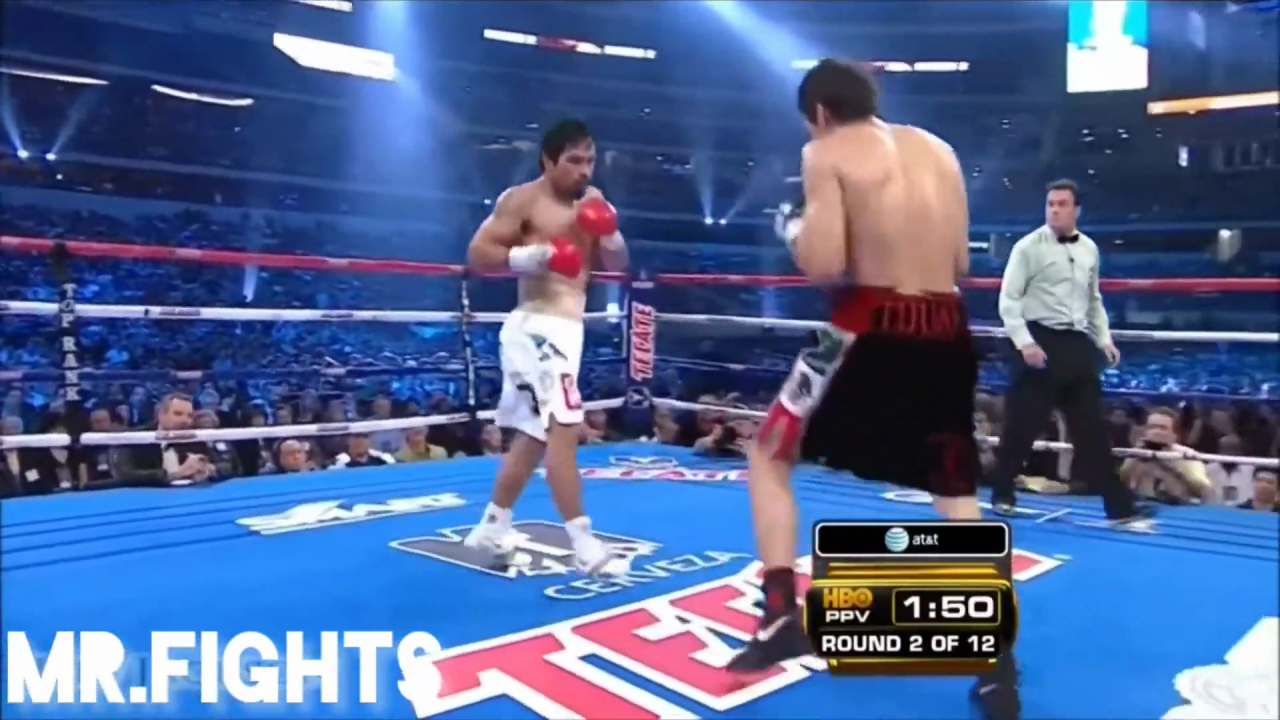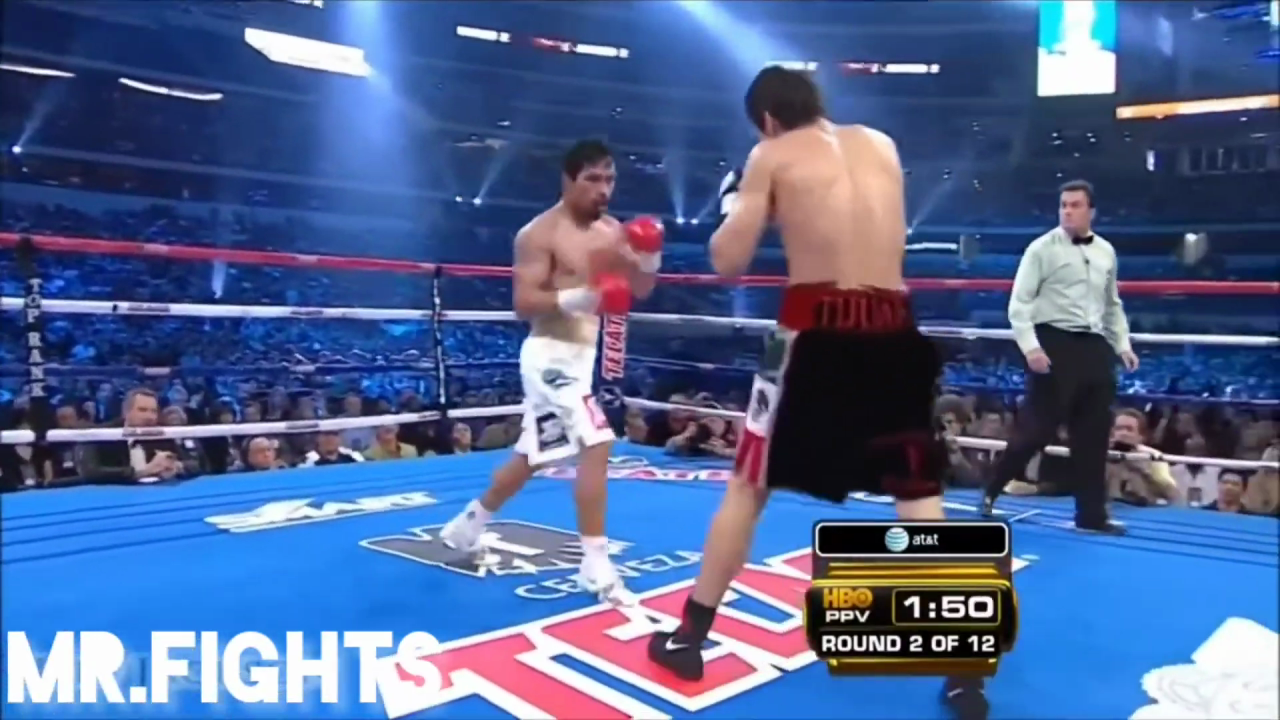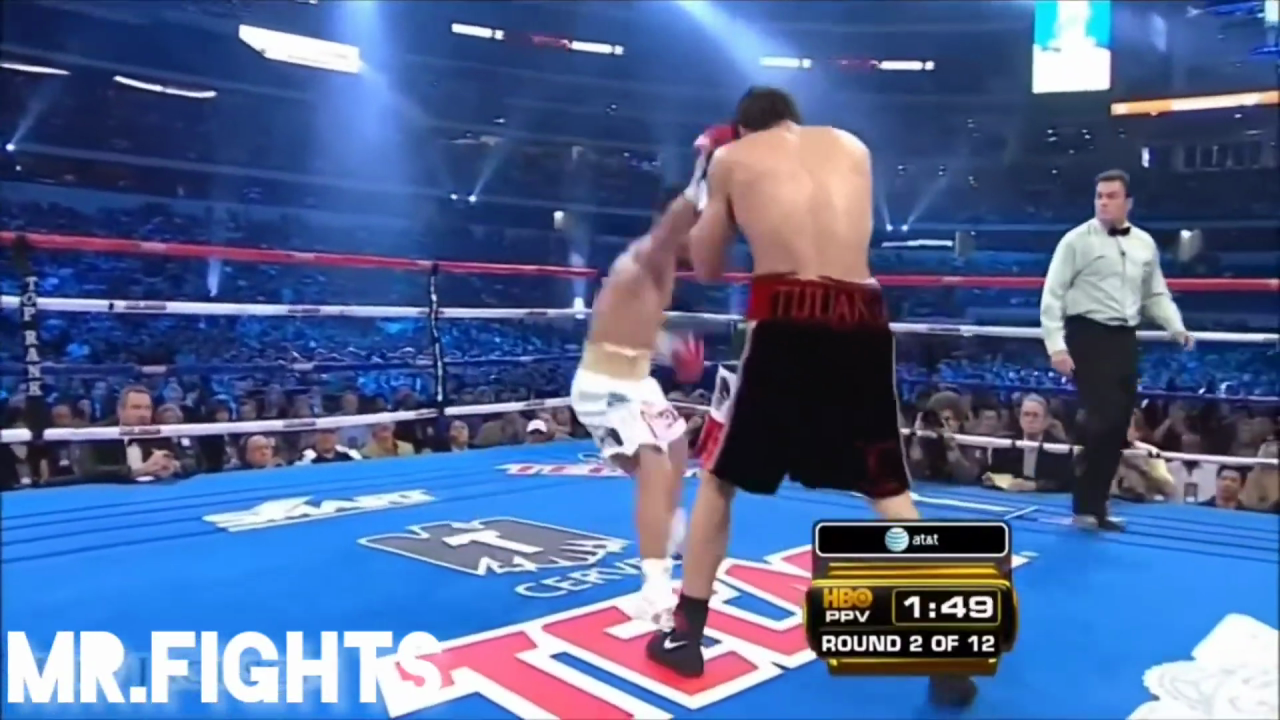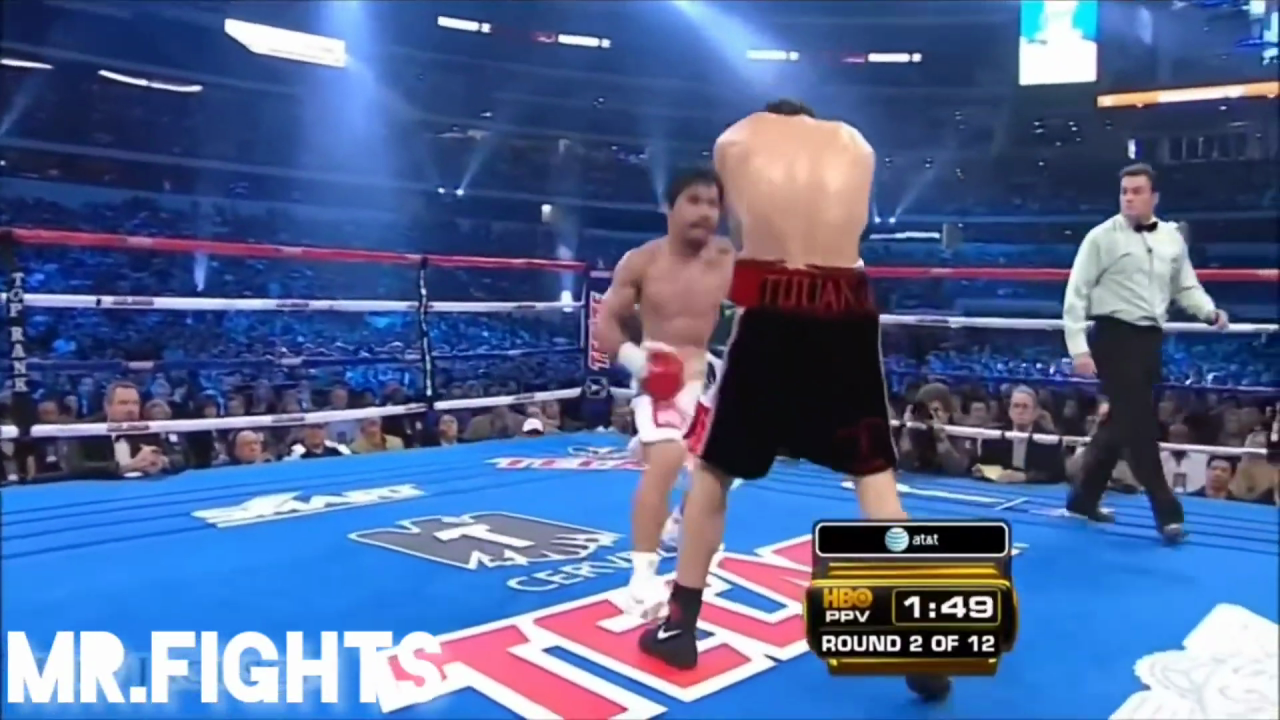
dt=0.2s
person 1, frame 1
left shoulder: (829, 154)
right shoulder: (939, 150)
left elbow: (823, 263)
right elbow: (960, 262)
left wrist: (798, 230)
left hip: (872, 330)
right hip: (944, 331)
left knee: (769, 456)
right knee: (957, 500)
left ankle: (783, 614)
person 1, frame 2
left shoulder: (772, 157)
right shoulder: (881, 146)
left elbow: (728, 263)
left wrist: (733, 203)
left hip: (818, 329)
right hip: (893, 330)
left knee: (748, 487)
right knee: (921, 498)
left ankle: (690, 637)
person 1, frame 3
left shoulder: (732, 159)
right shoulder: (852, 147)
left elbow: (706, 267)
left hip: (783, 320)
right hip: (859, 319)
left knee: (718, 478)
right knee: (891, 493)
left ankle: (685, 633)
person 1, frame 4
left shoulder: (736, 138)
right shoulder: (856, 143)
left hip: (769, 308)
right hip: (847, 308)
left knee: (712, 466)
right knee: (874, 473)
left ankle: (678, 624)
person 2, frame 1
left shoulder: (590, 200)
right shoulder: (521, 200)
left elbow: (616, 264)
right elbow: (479, 253)
left wrist: (608, 234)
right wrist: (531, 256)
left hip: (565, 330)
right hip: (537, 329)
left knee: (533, 437)
right knee: (563, 430)
left ankle: (493, 526)
right ankle: (585, 545)
person 2, frame 2
left shoulder: (610, 231)
right shoulder: (540, 232)
left elbow: (642, 288)
right elbow: (526, 302)
left wrist: (649, 254)
right wrist: (579, 299)
left hip: (579, 356)
right hip: (553, 356)
left knee: (534, 457)
right knee: (596, 449)
left ankle: (468, 523)
right ankle: (597, 568)
person 2, frame 3
left shoulder: (660, 263)
right shoulder: (649, 253)
right elbow: (676, 219)
left wrist: (667, 347)
right wrist: (702, 173)
left hip: (635, 382)
right hip: (606, 386)
left knee: (679, 449)
right knee: (656, 467)
left ankle: (666, 526)
right ankle: (656, 588)
person 2, frame 4
left shoulder: (728, 258)
right shoulder: (641, 260)
right elbow: (604, 323)
right wrist: (634, 358)
left hip: (706, 383)
right hip: (658, 385)
right knee: (663, 461)
right ankle: (643, 581)
person 3, frame 1
left shoulder: (1089, 249)
right shoulder: (1029, 247)
right elbow: (1009, 299)
left wrist: (1104, 339)
right wrist: (1024, 342)
left hip: (1077, 342)
right hip: (1041, 342)
left knee: (1092, 425)
right knee: (1023, 423)
left ankle: (1118, 505)
right ankle: (1002, 494)
person 3, frame 2
left shoulder: (1106, 252)
right shoulder: (1042, 249)
left elbow: (1112, 304)
right elbow: (1020, 302)
left wrist: (1123, 345)
right wrist: (1030, 347)
left hip: (1093, 347)
right hip: (1054, 345)
left knee: (1094, 433)
right knee: (1038, 427)
left ankle: (1092, 514)
right ankle: (993, 489)
person 3, frame 3
left shoulder: (1145, 244)
right shoulder: (1077, 240)
left elbow: (1156, 295)
right elbow: (1052, 296)
left wrist: (1176, 327)
right wrist: (1056, 346)
left hip: (1125, 340)
right hip: (1089, 337)
left knee: (1116, 429)
right knee: (1103, 419)
left ankle: (1094, 508)
right ankle: (1086, 503)
person 3, frame 4
left shoulder: (1172, 238)
right shoulder: (1102, 237)
left elbow: (1185, 287)
right elbow: (1076, 295)
left wrist: (1209, 311)
right wrist: (1078, 348)
left hip: (1150, 339)
right hip: (1116, 337)
left knee: (1120, 425)
right knee: (1138, 425)
left ankle: (1083, 498)
right ankle: (1167, 514)
